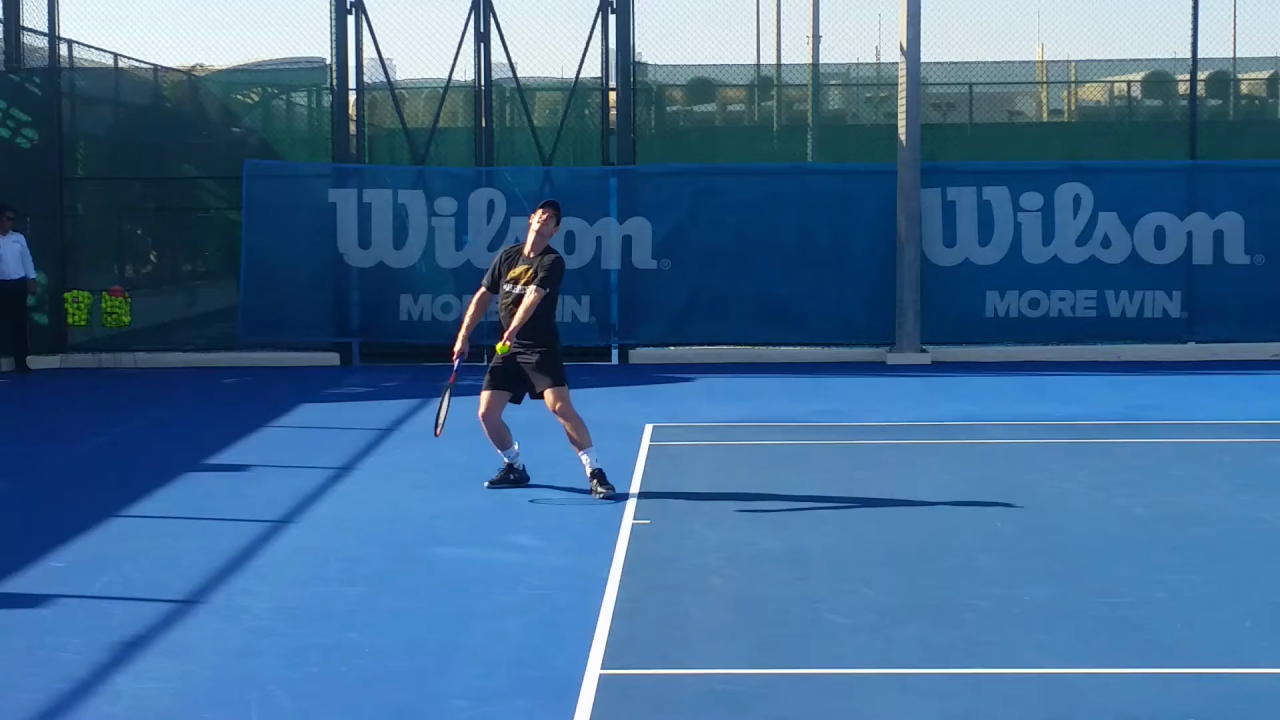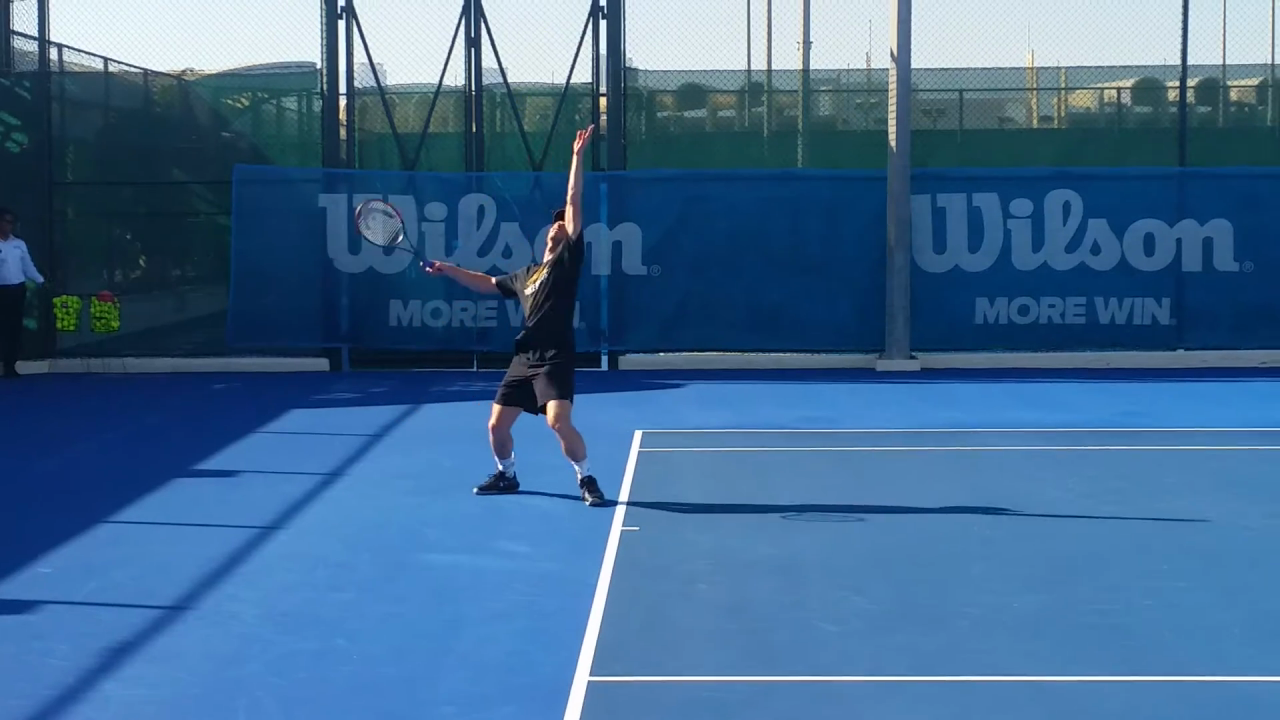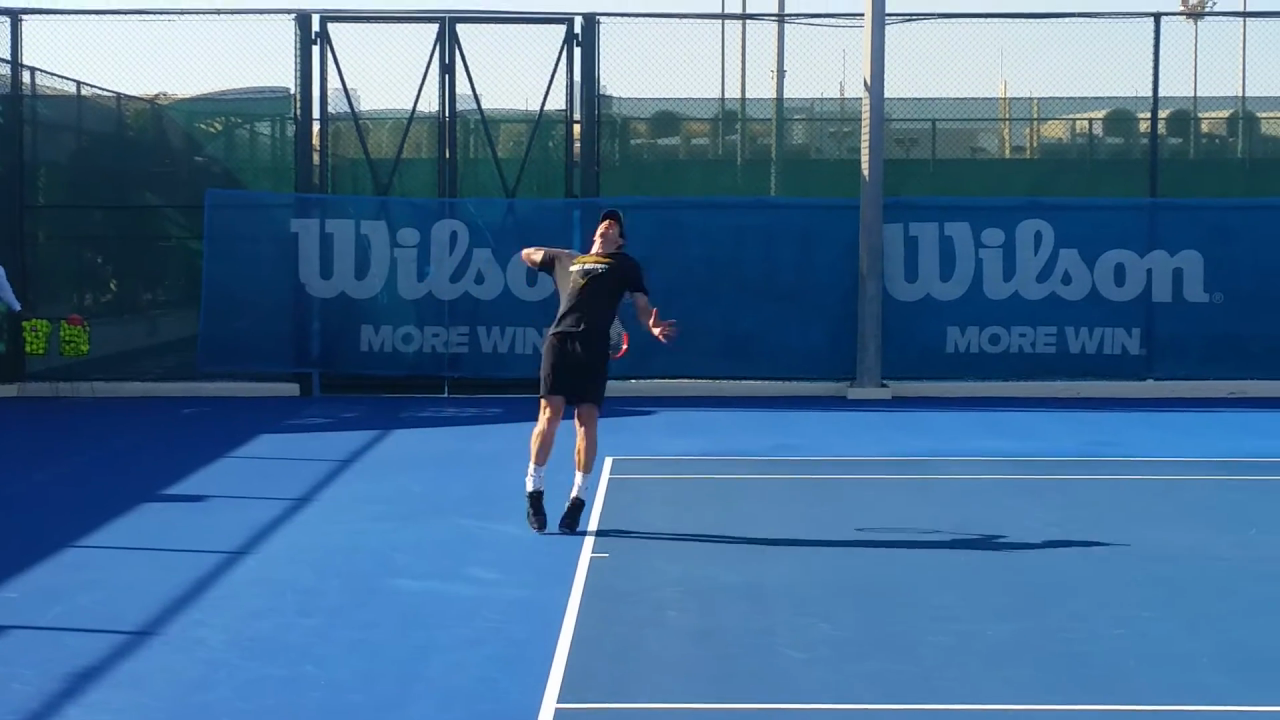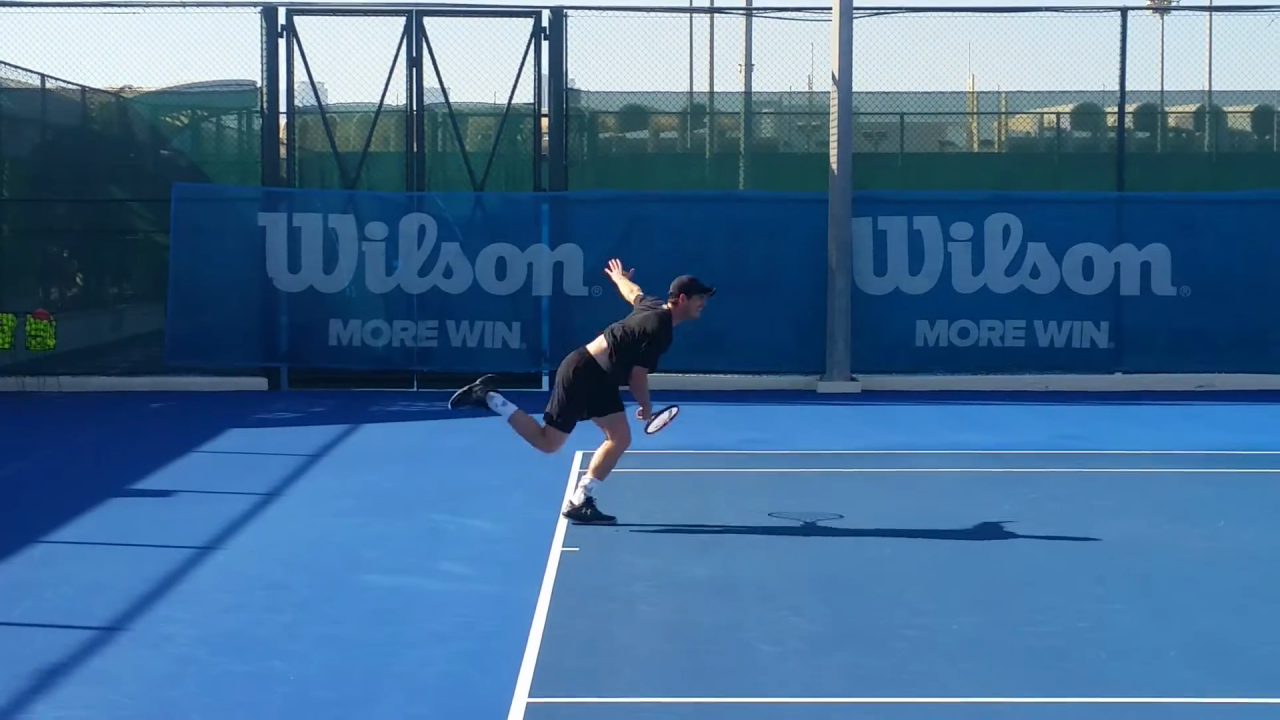
dt=0.5s
person 1, frame 1
left shoulder: (553, 262)
right shoulder: (506, 256)
left elbow: (533, 297)
right elbow: (483, 296)
left wrist: (512, 329)
right wrist: (464, 336)
left hip: (542, 350)
right hip: (509, 350)
left knee: (561, 408)
right knee: (487, 412)
left ankle: (595, 473)
right ankle: (515, 468)
person 1, frame 2
left shoulder: (569, 259)
right shoulder: (526, 275)
left elbow: (574, 203)
right elbow: (488, 283)
left wrist: (578, 156)
right wrist: (448, 269)
left hip: (555, 359)
right hip: (524, 361)
left knee: (559, 423)
right knee: (497, 426)
left ankle: (586, 478)
right ankle: (506, 475)
person 1, frame 3
left shoulder: (623, 265)
right shoulder: (566, 259)
left elbow: (643, 306)
right elbow: (528, 256)
left wrist: (654, 326)
right wrist: (539, 255)
left hip: (594, 351)
right hip: (563, 343)
left knee: (588, 425)
right knee: (549, 417)
left ankle: (576, 502)
right ankle: (534, 492)
person 1, frame 4
left shoulder: (654, 306)
right shoulder: (660, 330)
left elbow: (633, 293)
right elbow: (637, 378)
left wrist: (620, 278)
right wrist: (646, 405)
left hip: (600, 376)
right hip: (583, 372)
left knee: (620, 438)
right knee: (547, 443)
left ankle: (580, 501)
right ankle: (488, 395)
